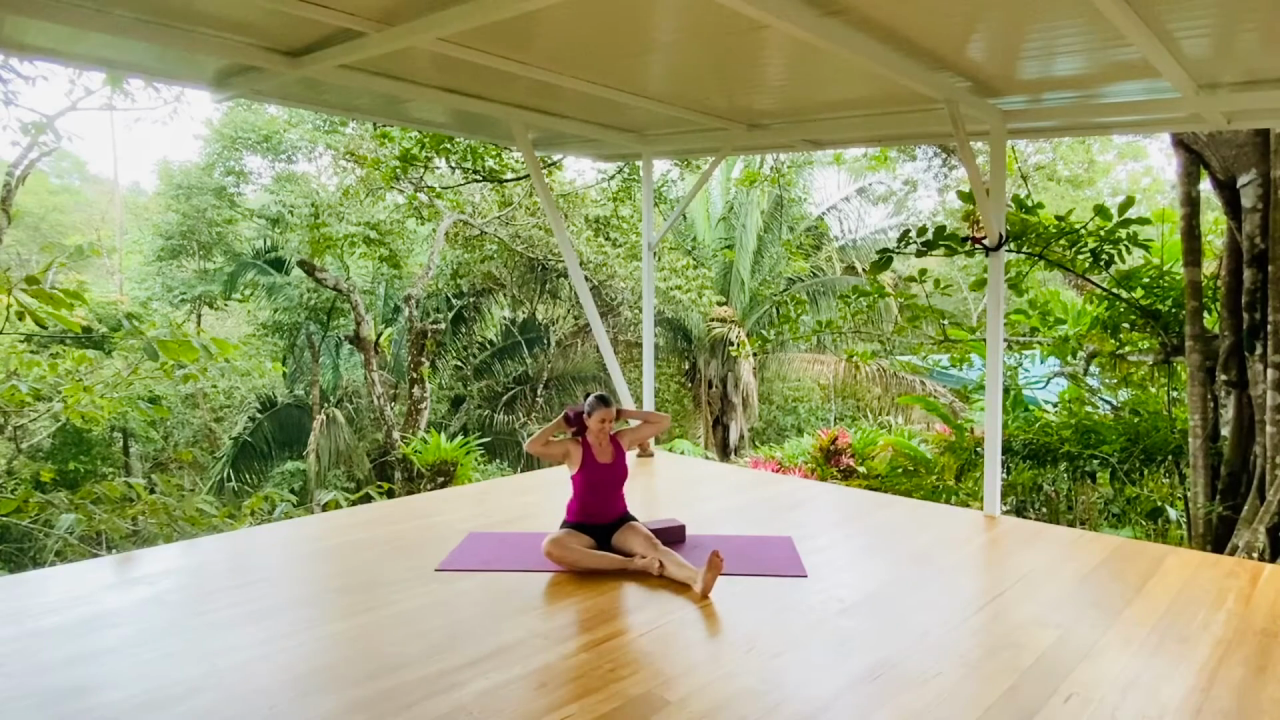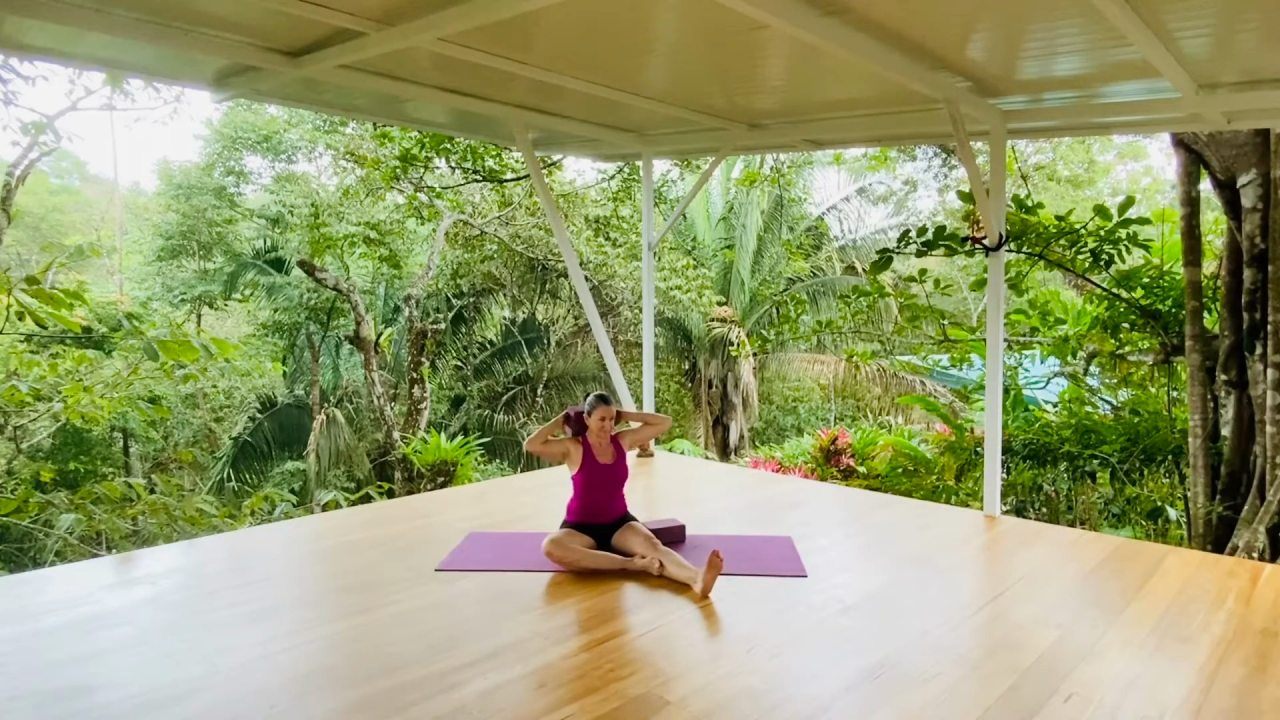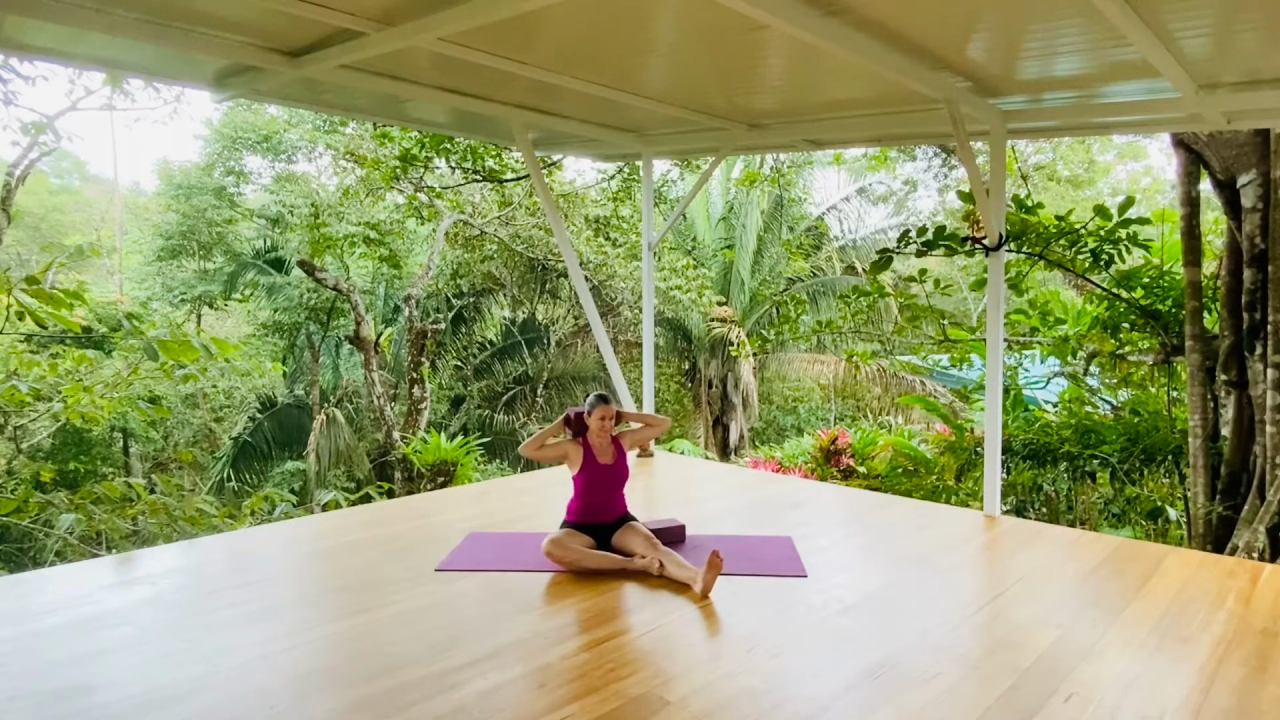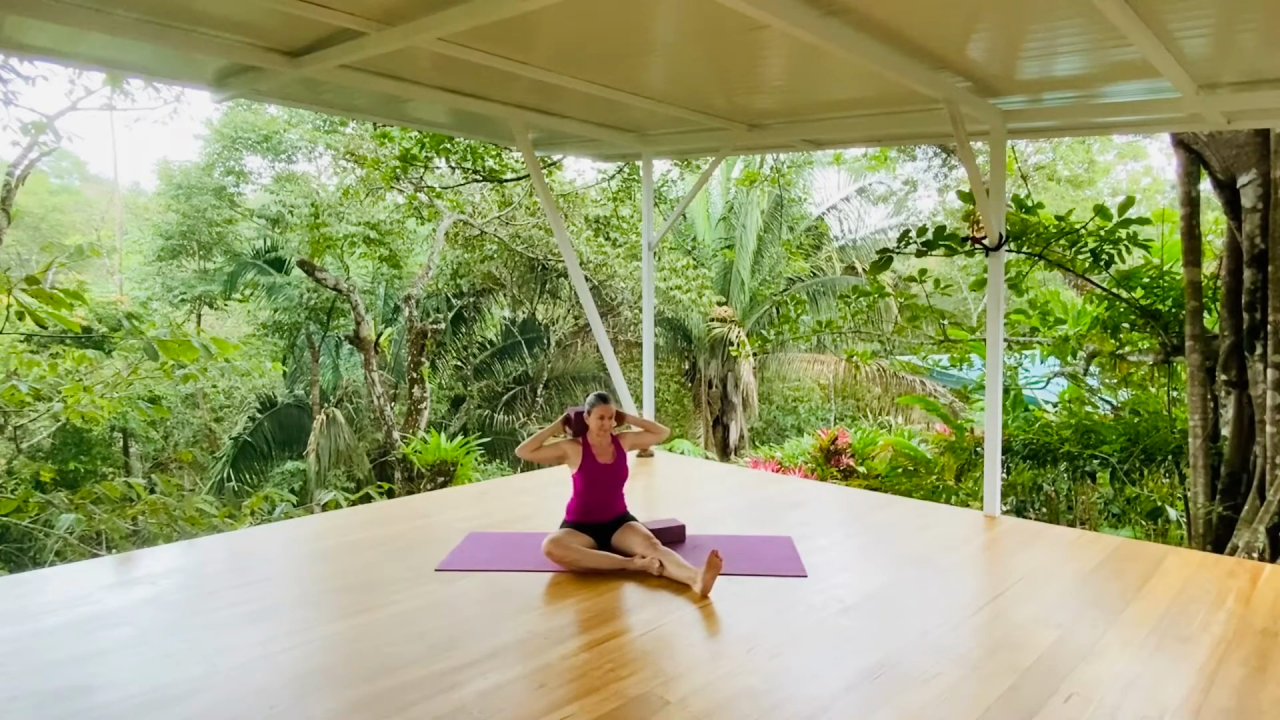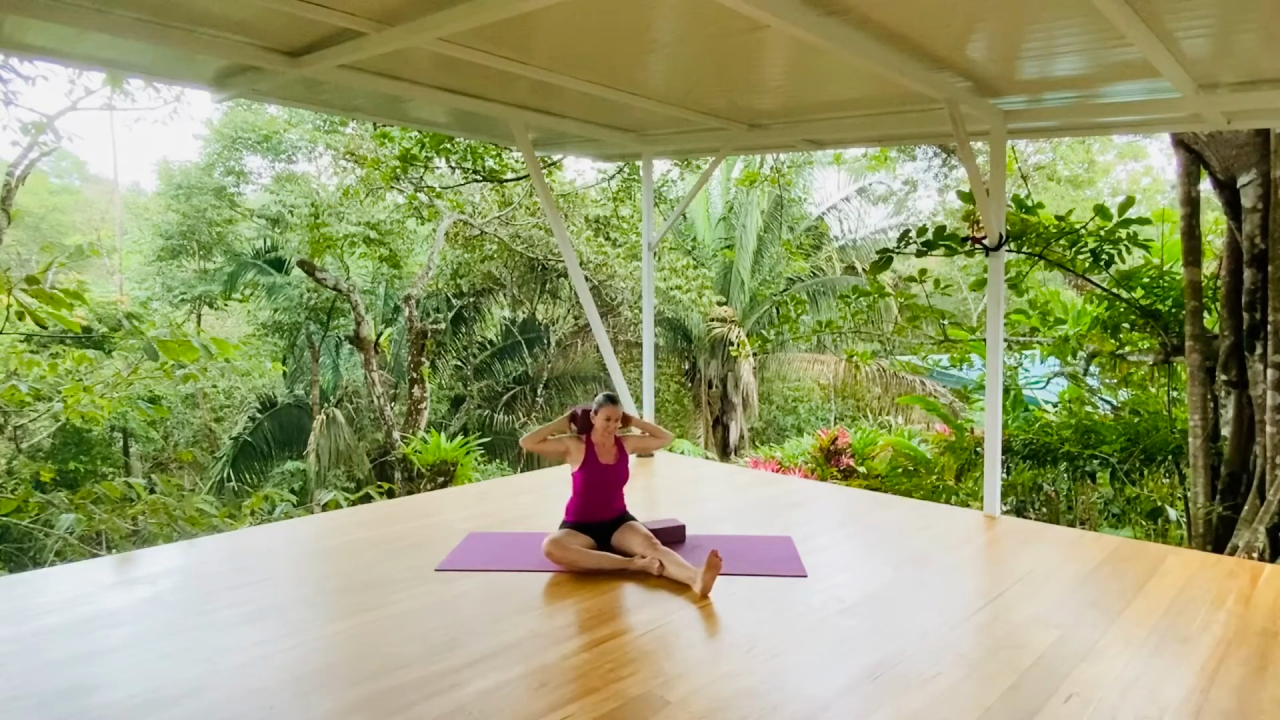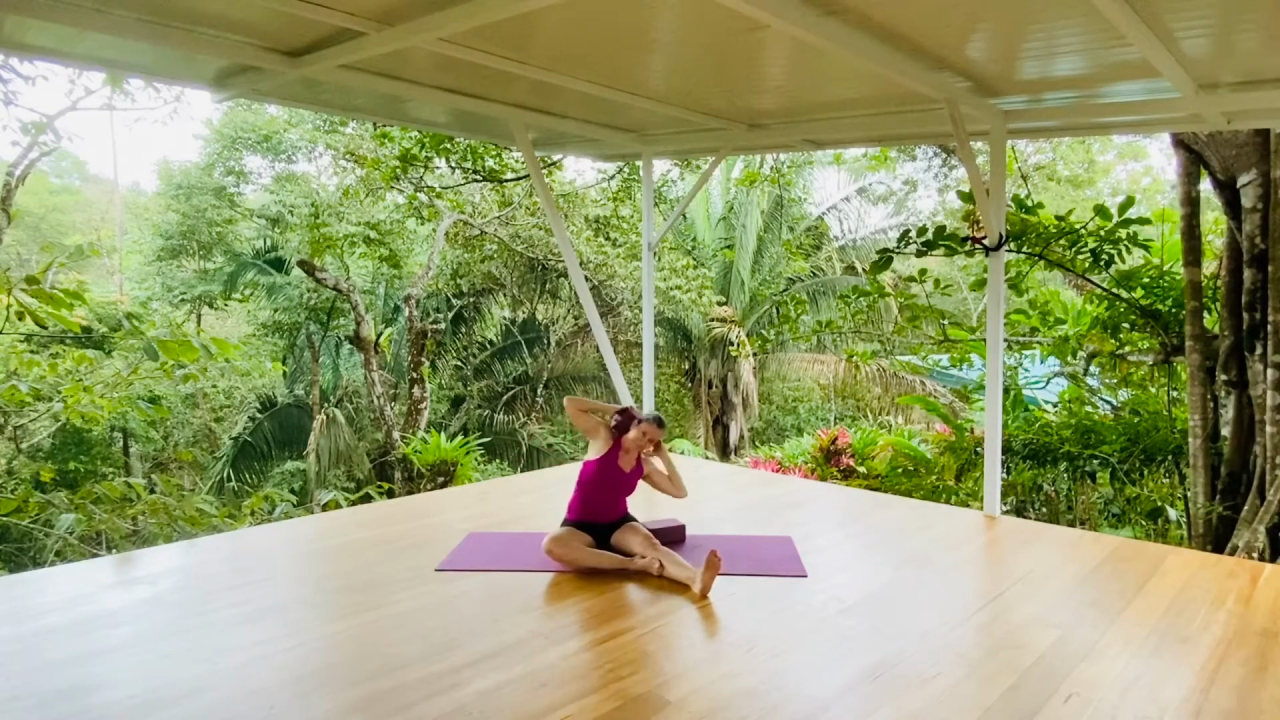
dt=0.5s
person 1, frame 1
left shoulder: (622, 440)
right shoulder: (573, 448)
left elbow: (663, 421)
right elbow: (532, 446)
left wrist: (624, 414)
right wrist: (559, 423)
left hip: (619, 522)
right hip: (581, 527)
left knee: (652, 544)
right knee: (551, 547)
left ankle: (696, 578)
right ankle: (632, 563)
person 1, frame 2
left shoulder: (623, 441)
right shoulder: (573, 447)
left elbow: (665, 422)
right elbow: (531, 445)
left wrist: (624, 416)
right wrist: (560, 420)
left hip: (619, 522)
right hip: (581, 527)
left knee: (652, 545)
right knee: (551, 547)
left ankle: (696, 578)
right ankle: (632, 564)
person 1, frame 3
left shoulder: (623, 441)
right shoulder: (573, 448)
left elbow: (664, 423)
right elbow: (526, 450)
left wrist: (624, 416)
right wrist: (559, 425)
left hip: (619, 522)
right hip: (581, 526)
left knee: (652, 544)
right knee: (551, 547)
left ankle: (696, 578)
right ankle: (632, 563)
person 1, frame 4
left shoulder: (623, 441)
right shoulder: (573, 448)
left elbow: (662, 433)
right elbow: (523, 452)
left wrist: (627, 418)
right wrist: (557, 426)
left hip: (618, 521)
right hip: (581, 526)
left knee: (651, 544)
right knee: (551, 546)
left ankle: (695, 578)
right ankle: (632, 563)
person 1, frame 5
left shoulder: (626, 444)
right shoulder: (575, 446)
left elbow: (667, 438)
right elbow: (527, 442)
left wrist: (632, 421)
right wrist: (563, 421)
left hip: (618, 521)
right hip: (580, 526)
left knee: (651, 544)
right knee: (551, 547)
left ankle: (695, 578)
right ankle: (631, 563)
person 1, frame 6
left shoulder: (644, 465)
right shoulder: (603, 437)
left elbow: (680, 492)
right elbow: (571, 403)
left wrist: (663, 456)
right wrist: (617, 411)
left hip: (618, 524)
right hip: (581, 526)
left knee: (651, 545)
right knee: (552, 545)
left ankle: (695, 579)
right ankle: (633, 564)
